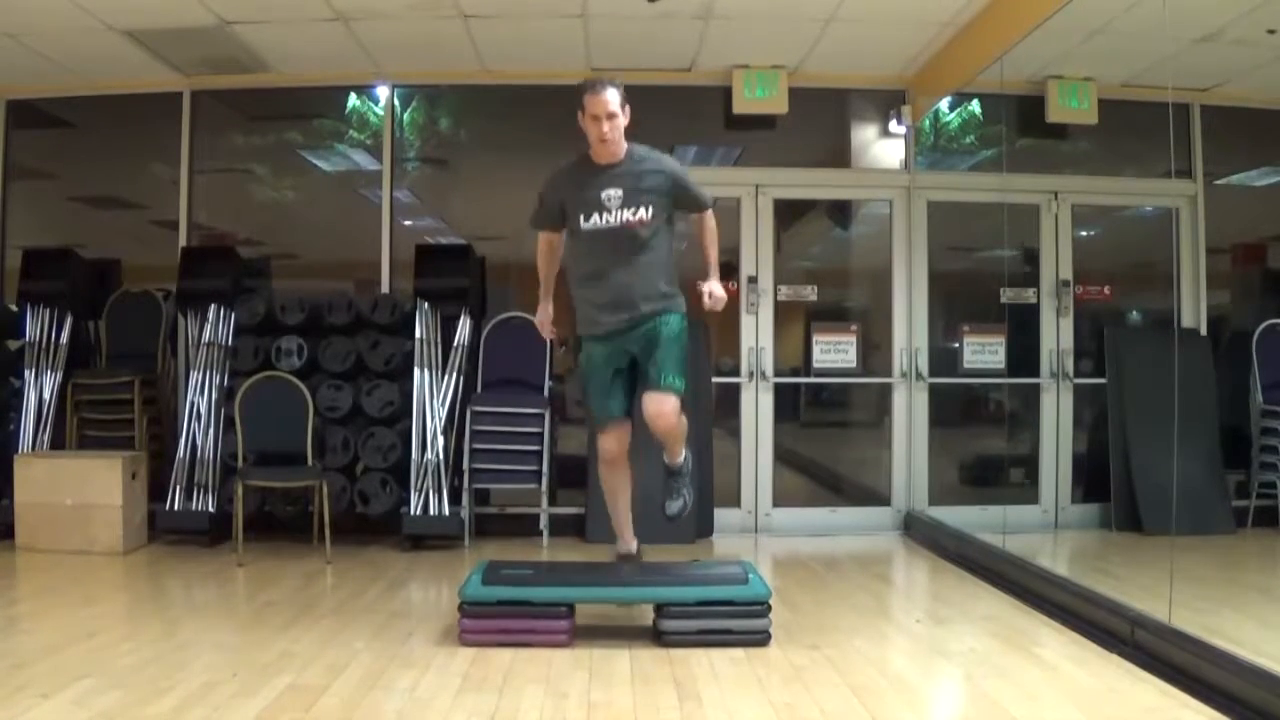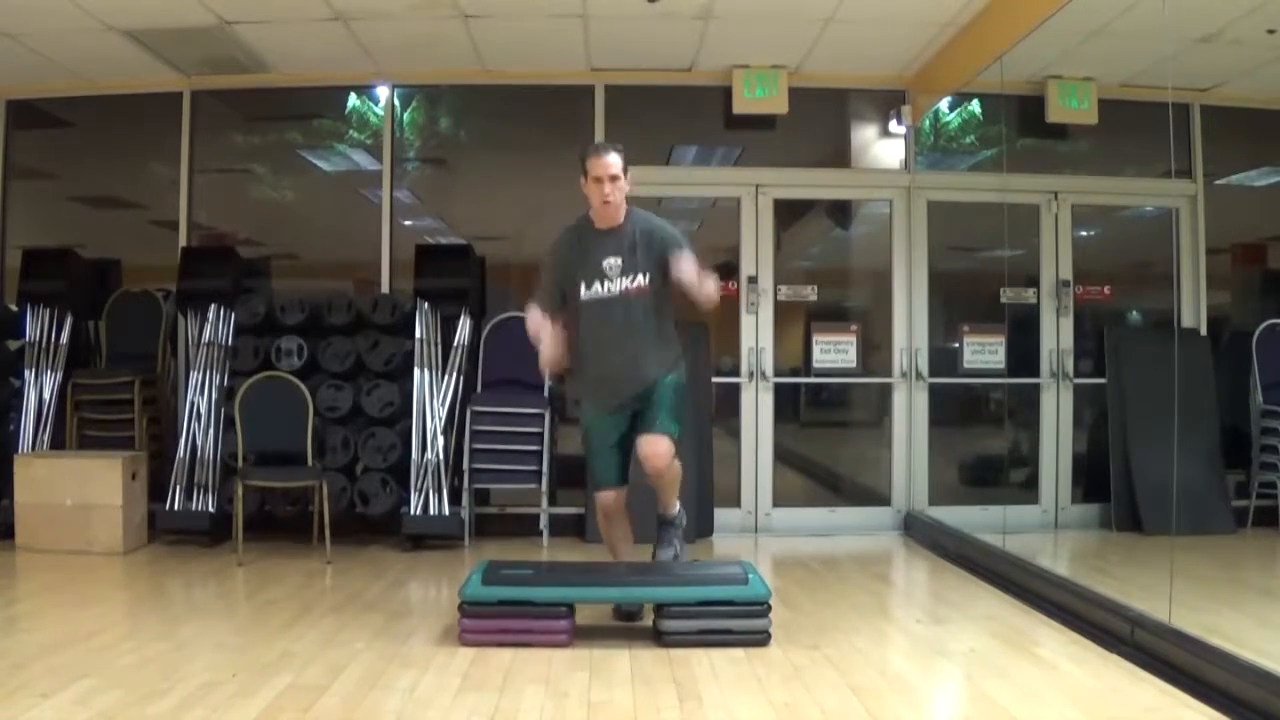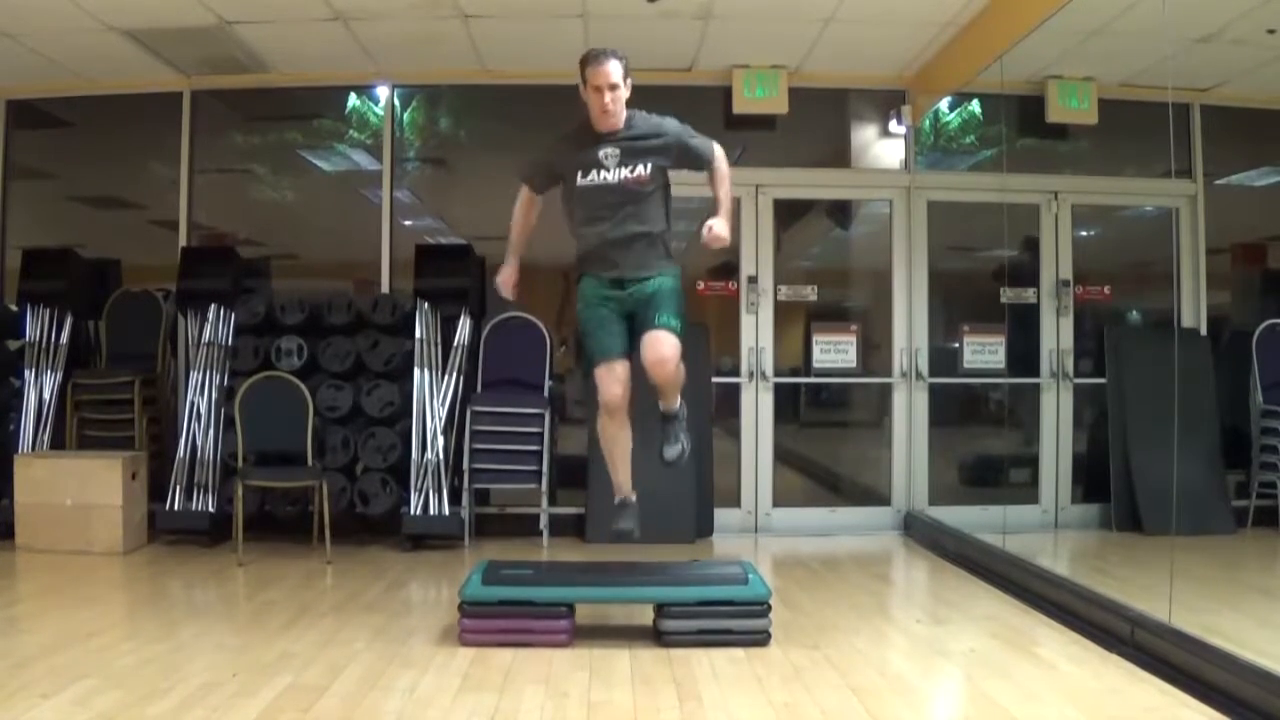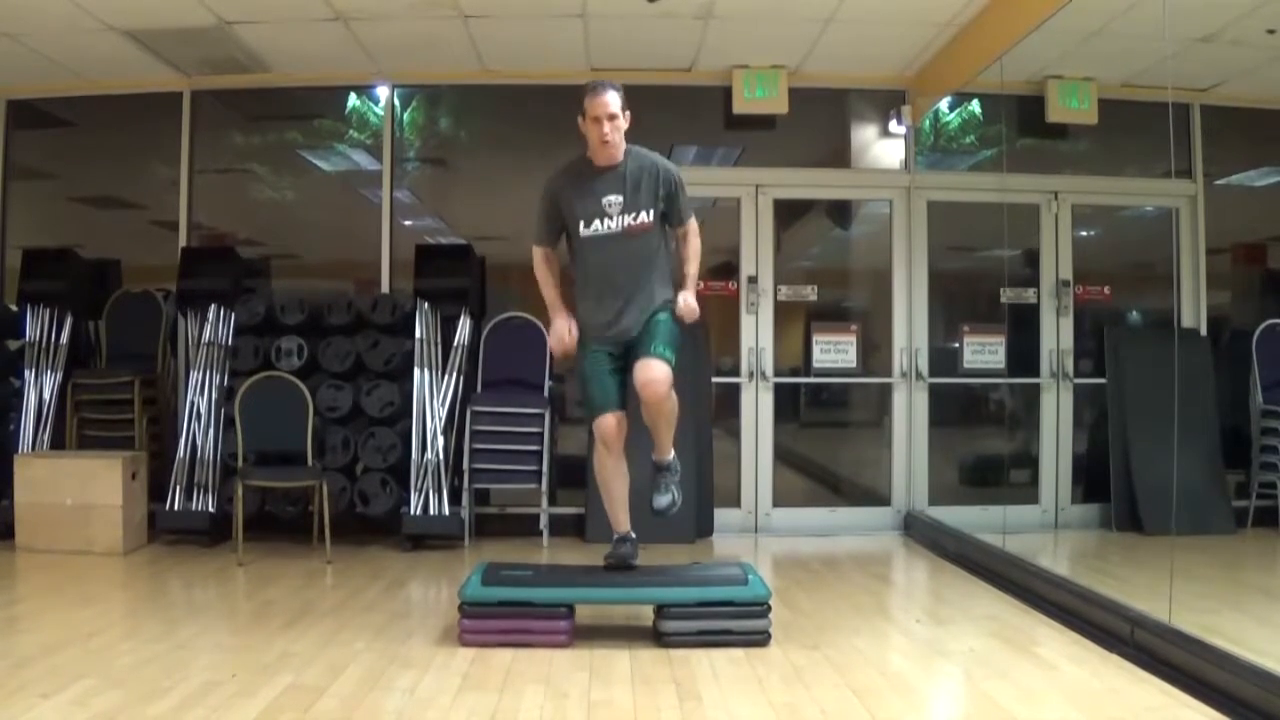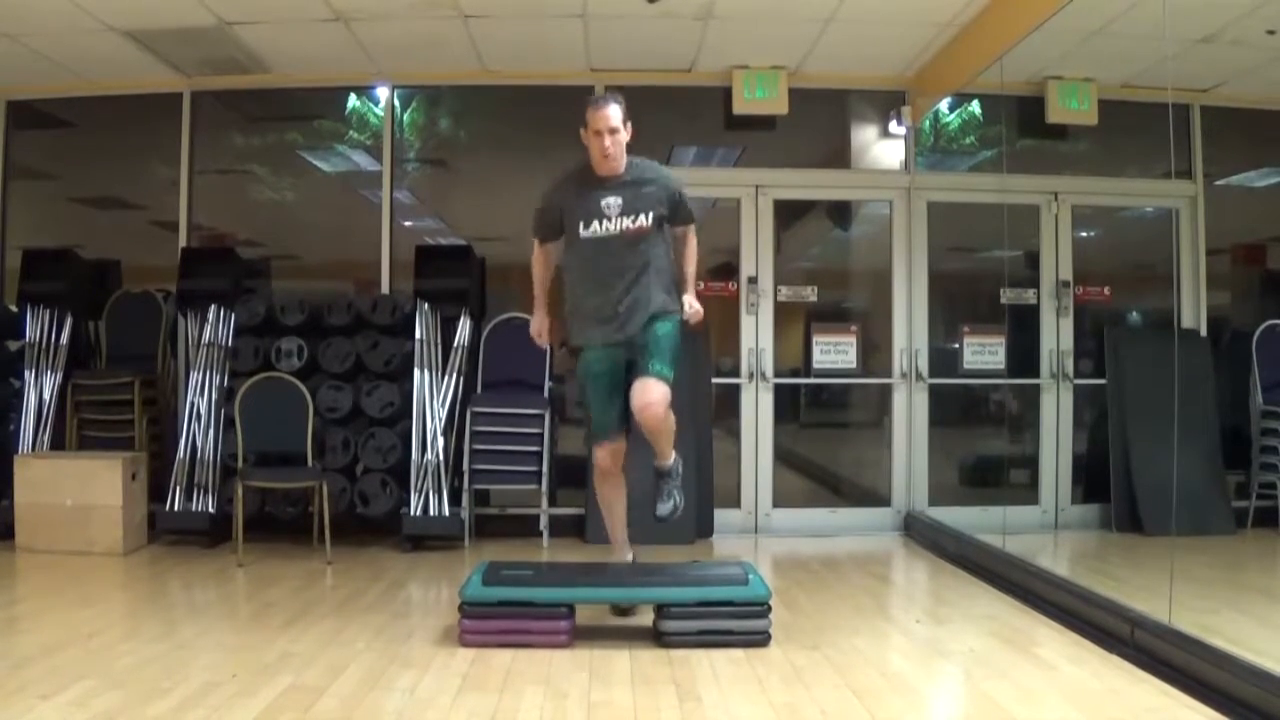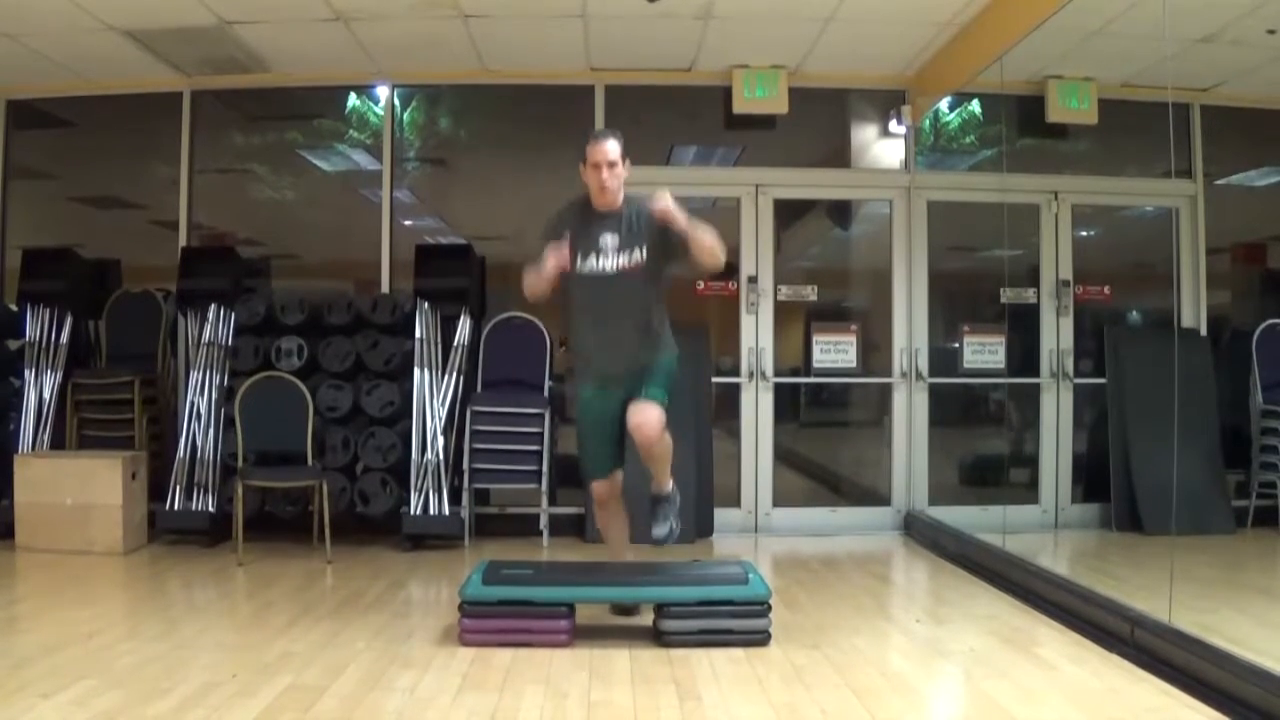
dt=0.3s
person 1, frame 1
left shoulder: (662, 170)
right shoulder: (565, 183)
left elbow: (704, 212)
right elbow: (549, 237)
left wrist: (712, 276)
right wrist: (545, 301)
left hip: (660, 316)
right hip: (599, 330)
left knee: (662, 414)
right knee: (611, 446)
left ankle: (677, 463)
right ankle: (627, 547)
person 1, frame 2
left shoulder: (657, 235)
right shoulder: (567, 246)
left elbow: (707, 294)
right elbow: (539, 309)
left wrist: (696, 280)
right wrist: (545, 339)
left hip: (657, 377)
right hip: (599, 389)
left knee: (657, 456)
right knee: (608, 502)
left ankle: (669, 513)
person 1, frame 3
left shoulder: (662, 132)
right shoulder: (564, 148)
left elbow: (715, 157)
right elbow: (530, 192)
left wrist: (722, 217)
right wrist: (513, 261)
left hip: (654, 274)
right hip: (599, 282)
left knee: (661, 363)
right knee: (612, 394)
left ankle: (672, 409)
right ankle: (624, 500)
person 1, frame 4
left shoulder: (659, 172)
right shoulder: (563, 185)
left elbow: (687, 230)
right elbow: (543, 252)
left wrist: (688, 289)
right wrist: (558, 314)
left hip: (654, 310)
right hip: (595, 325)
left knee: (652, 382)
right knee: (608, 432)
left ankle: (665, 459)
right ankle: (622, 534)
person 1, frame 5
left shoulder: (661, 183)
right shoulder: (563, 193)
left elbow: (685, 232)
right elbow: (543, 246)
left wrist: (689, 292)
right wrist: (540, 310)
left hip: (655, 321)
right hip: (596, 337)
left knee: (649, 406)
right knee: (606, 458)
left ankle: (667, 465)
right ankle: (622, 560)
person 1, frame 6
left shoulder: (658, 215)
right shoulder: (566, 223)
left elbow: (714, 262)
right elbow: (533, 290)
left wrist: (680, 221)
right wrist: (548, 268)
left hip: (651, 359)
right hip: (595, 372)
left knee: (645, 425)
right knee: (603, 490)
left ankle: (663, 491)
